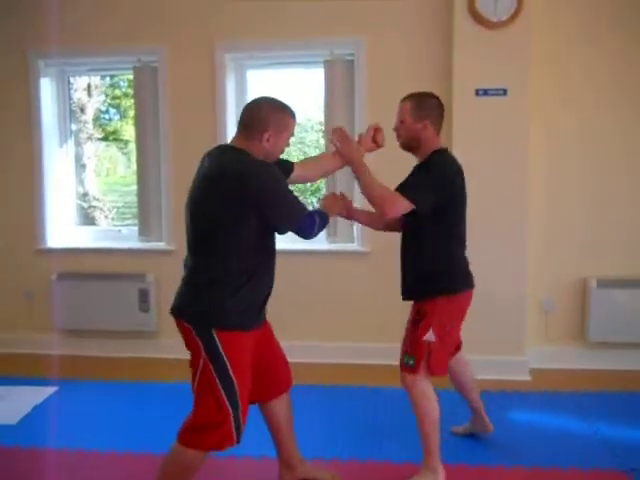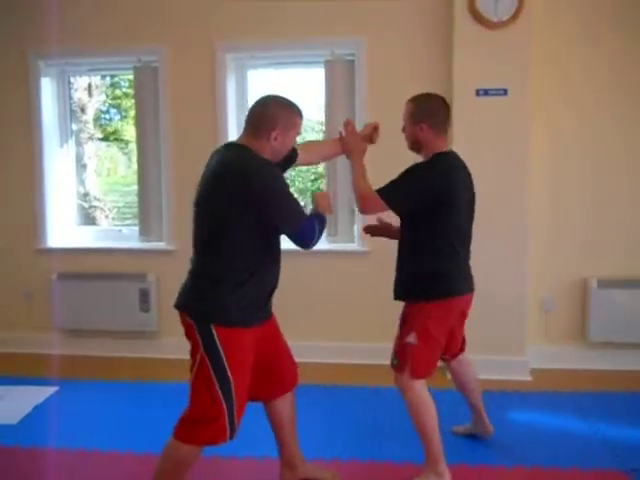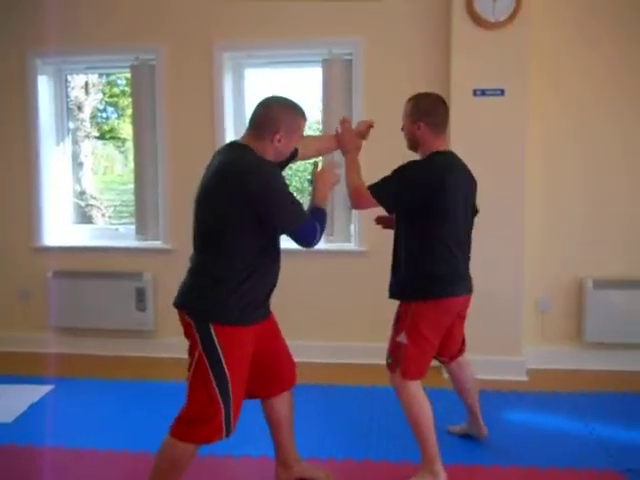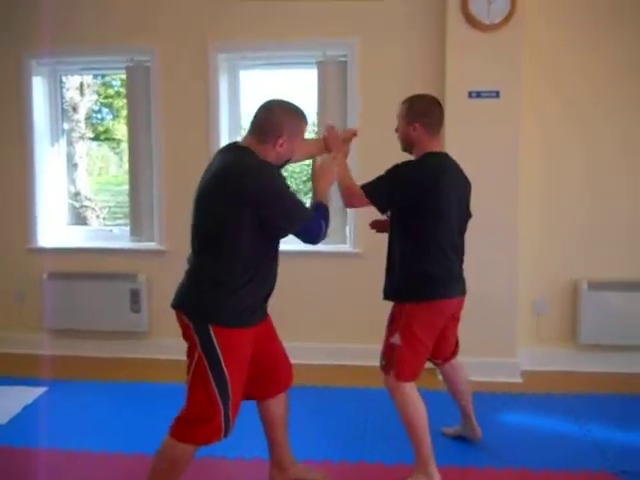
dt=0.3s
person 1, frame 1
left shoulder: (442, 169)
right shoulder: (426, 169)
left elbow: (392, 208)
right elbow: (395, 221)
left wrist: (356, 162)
right wrist: (347, 210)
left hip: (443, 289)
right hip: (440, 286)
left knee: (415, 374)
right knee: (449, 355)
right ankle: (480, 419)
person 1, frame 2
left shoulder: (427, 174)
right shoulder: (454, 169)
left elbow: (368, 203)
left wrist: (356, 157)
right wrist: (394, 232)
left hip: (433, 293)
right hip: (457, 285)
left knee: (408, 376)
right knee: (454, 355)
right ankle: (481, 421)
person 1, frame 3
left shoulder: (419, 173)
right shoulder: (461, 171)
left elbow: (359, 199)
left wrist: (351, 153)
right wrist: (401, 223)
left hip: (428, 293)
right hip: (457, 287)
left knee: (404, 376)
right knee: (453, 356)
right ankle: (476, 423)
person 1, frame 4
left shoulder: (412, 174)
right shoulder: (456, 173)
left elbow: (352, 198)
right wrist: (396, 225)
left hip: (421, 295)
right hip: (451, 288)
left knee: (398, 377)
right knee: (446, 358)
right ankle: (470, 425)
person 2, frame 1
left shoulder: (223, 160)
right shoulder: (252, 175)
left elbow: (299, 171)
right elbow: (305, 226)
right wrist: (328, 208)
left hip: (237, 309)
right hip: (217, 316)
left knee: (275, 381)
right knee: (216, 420)
person 2, frame 2
left shoulder: (236, 156)
right shoulder: (255, 174)
left elbow: (304, 154)
right elbow: (306, 235)
right wrist: (321, 210)
left hip: (247, 305)
right hip: (219, 313)
left knee: (280, 378)
right knee: (211, 416)
person 2, frame 3
left shoulder: (240, 156)
right shoulder: (256, 174)
left elbow: (303, 149)
right elbow: (308, 234)
right wrist: (321, 191)
left hip: (246, 304)
right hip: (218, 312)
left knee: (279, 377)
right knee: (208, 415)
person 2, frame 4
left shoulder: (237, 156)
right shoulder: (256, 176)
left elbow: (290, 153)
right elbow: (313, 231)
left wrist: (329, 144)
right wrist: (323, 185)
left hip: (242, 305)
right hip: (216, 313)
left knee: (275, 378)
right knee: (207, 415)
